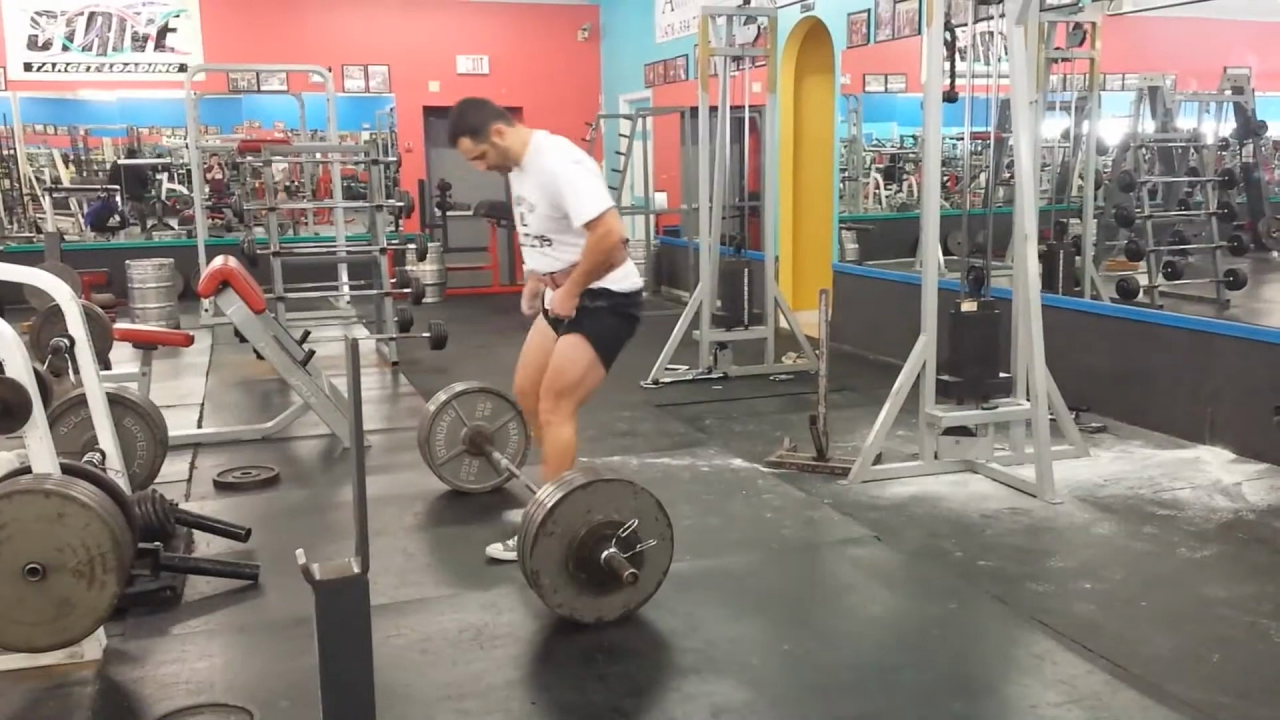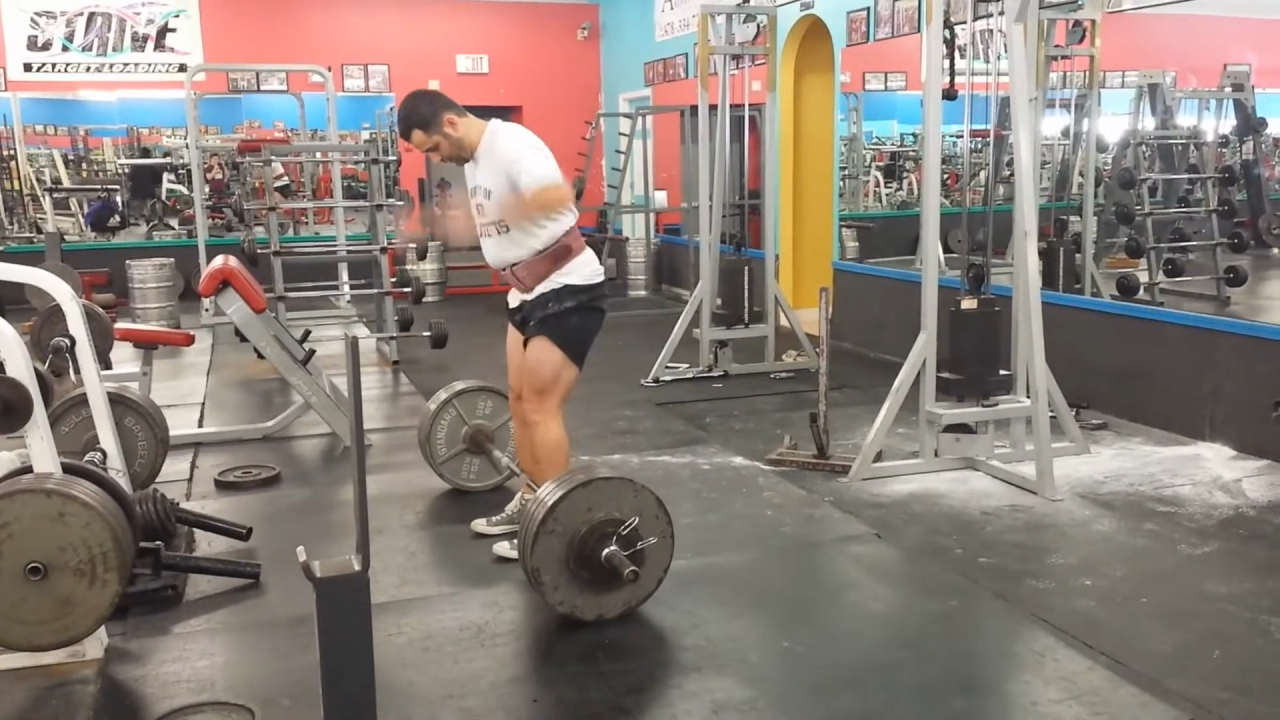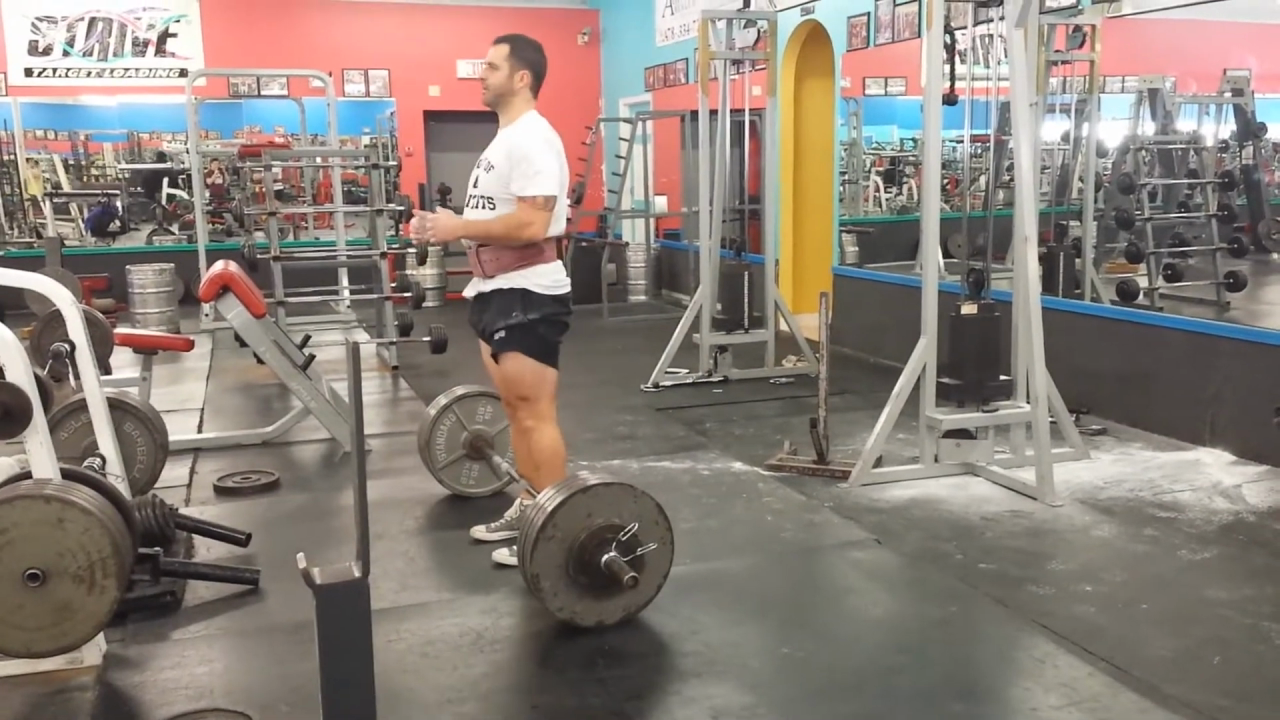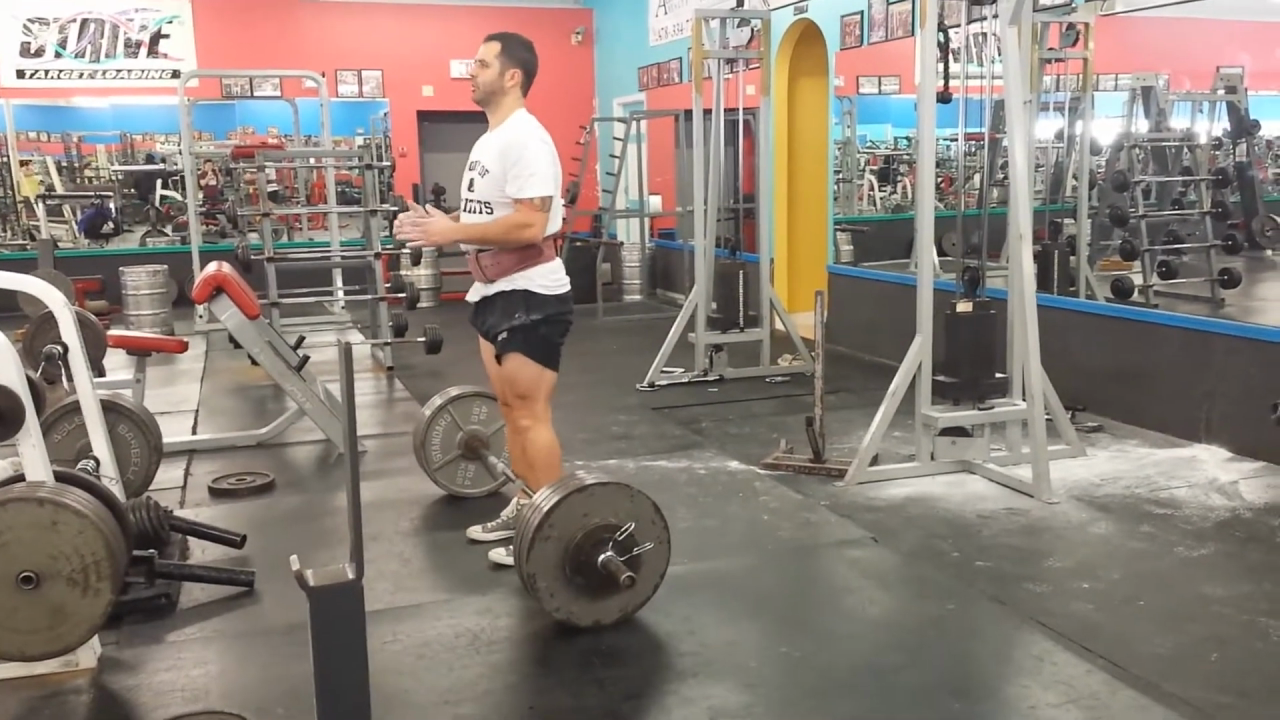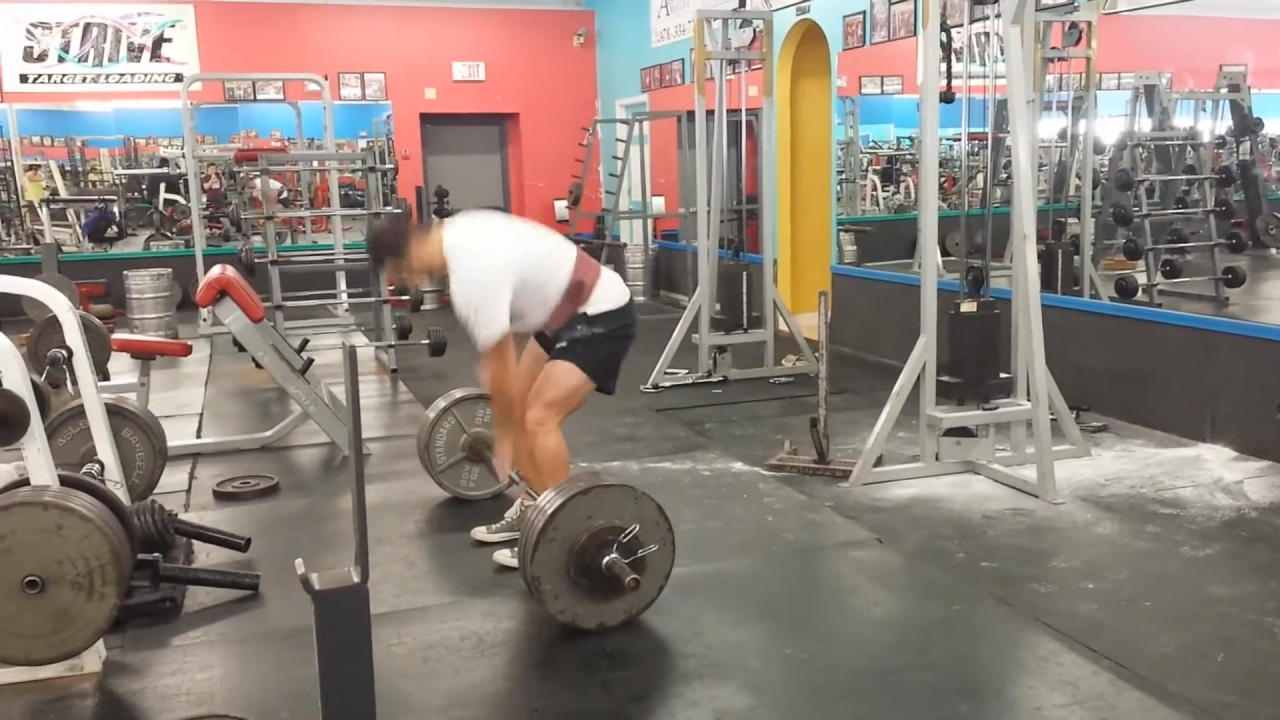
dt=1s
person 1, frame 1
left shoulder: (559, 163)
right shoulder: (520, 165)
left elbow: (610, 233)
left wrist: (570, 290)
right wrist: (535, 278)
left hip: (605, 298)
right hip: (567, 296)
left knee: (554, 405)
right knee: (526, 393)
person 1, frame 2
left shoulder: (510, 145)
right shoulder: (478, 158)
left elbow: (556, 196)
left wrist: (485, 215)
right wrist: (428, 222)
left hip: (568, 289)
right hip: (530, 291)
left knee: (539, 406)
right knee: (520, 399)
right ankle: (530, 502)
person 1, frame 3
left shoulder: (533, 139)
right shoulder: (507, 138)
left elbow: (532, 223)
left wrist: (459, 227)
right wrist: (449, 223)
left hip: (528, 295)
right hip: (497, 292)
left knee: (535, 415)
right knee: (516, 410)
right ankle: (529, 508)
person 1, frame 4
left shoulder: (525, 139)
right shoulder: (490, 140)
left elbow: (528, 225)
left wrist: (452, 233)
right wrist: (439, 219)
left hip: (530, 296)
right hip: (496, 293)
left knee: (530, 415)
right knee: (511, 409)
right ankle: (525, 508)
person 1, frame 5
left shoulder: (473, 278)
right shoulder: (454, 233)
left elbow: (501, 368)
left wrist: (507, 439)
left hip: (602, 316)
right hip: (575, 308)
left knee: (540, 417)
right knee: (524, 403)
right ankle: (530, 512)
